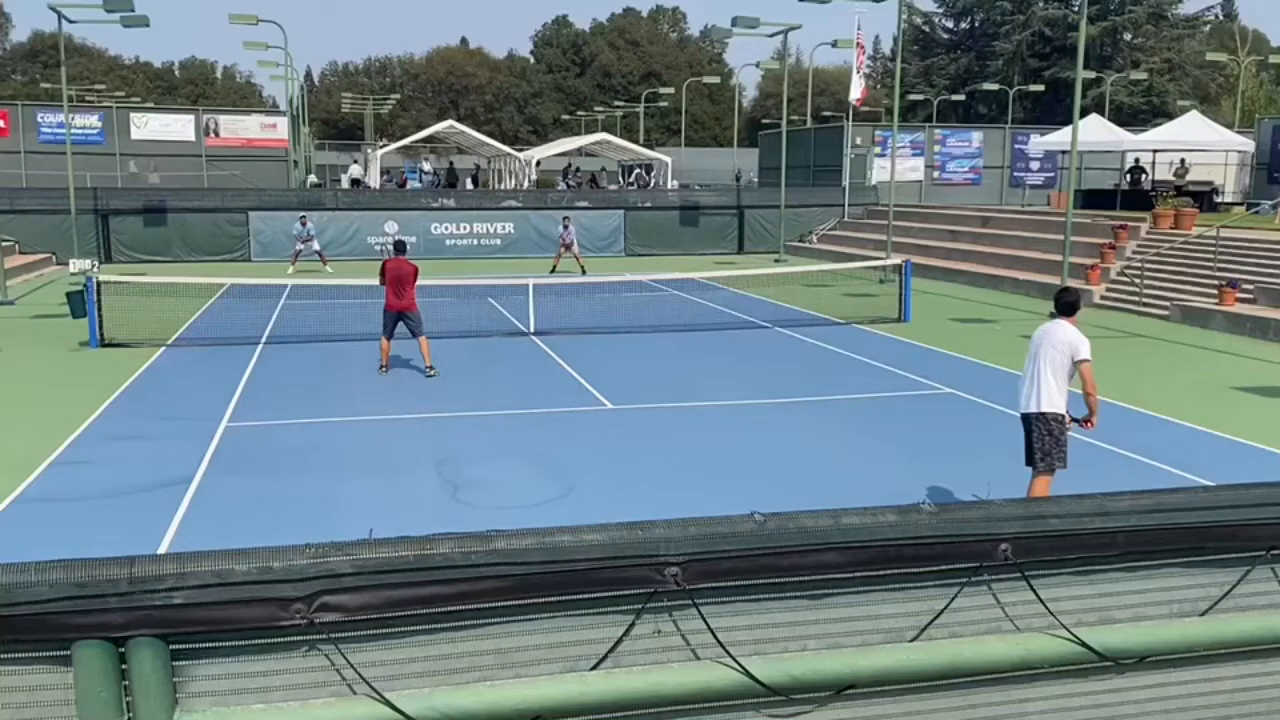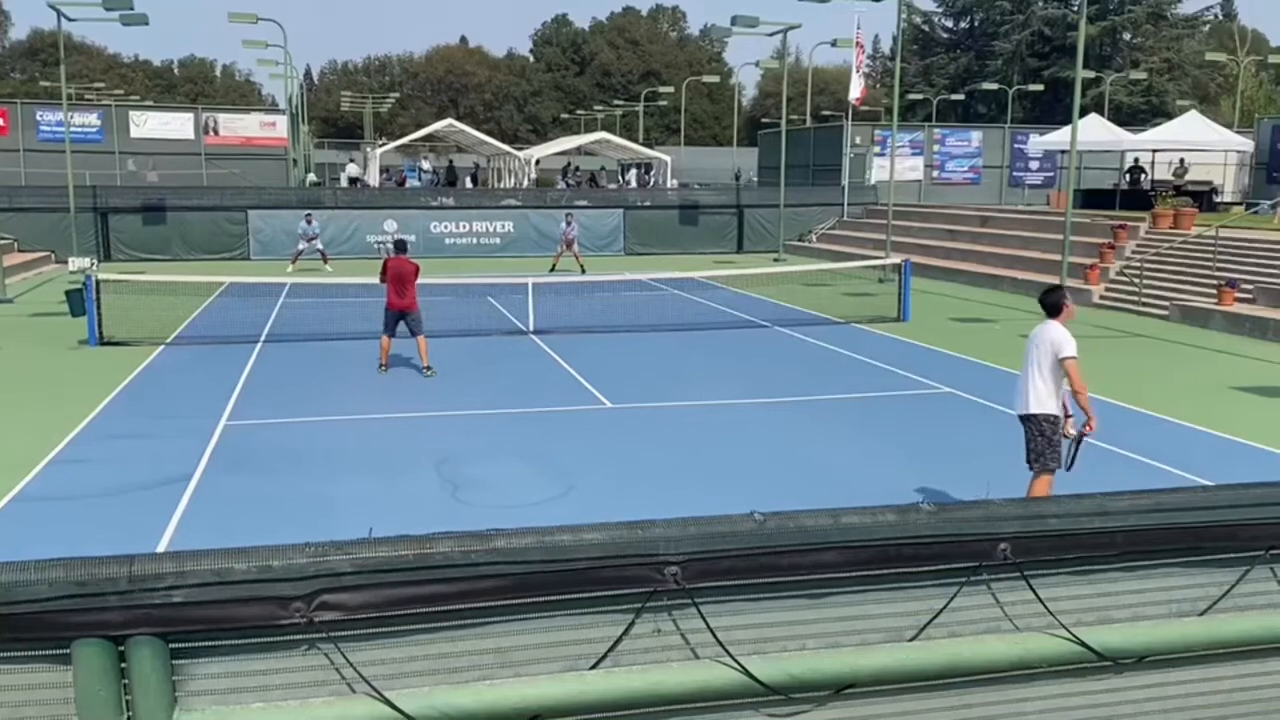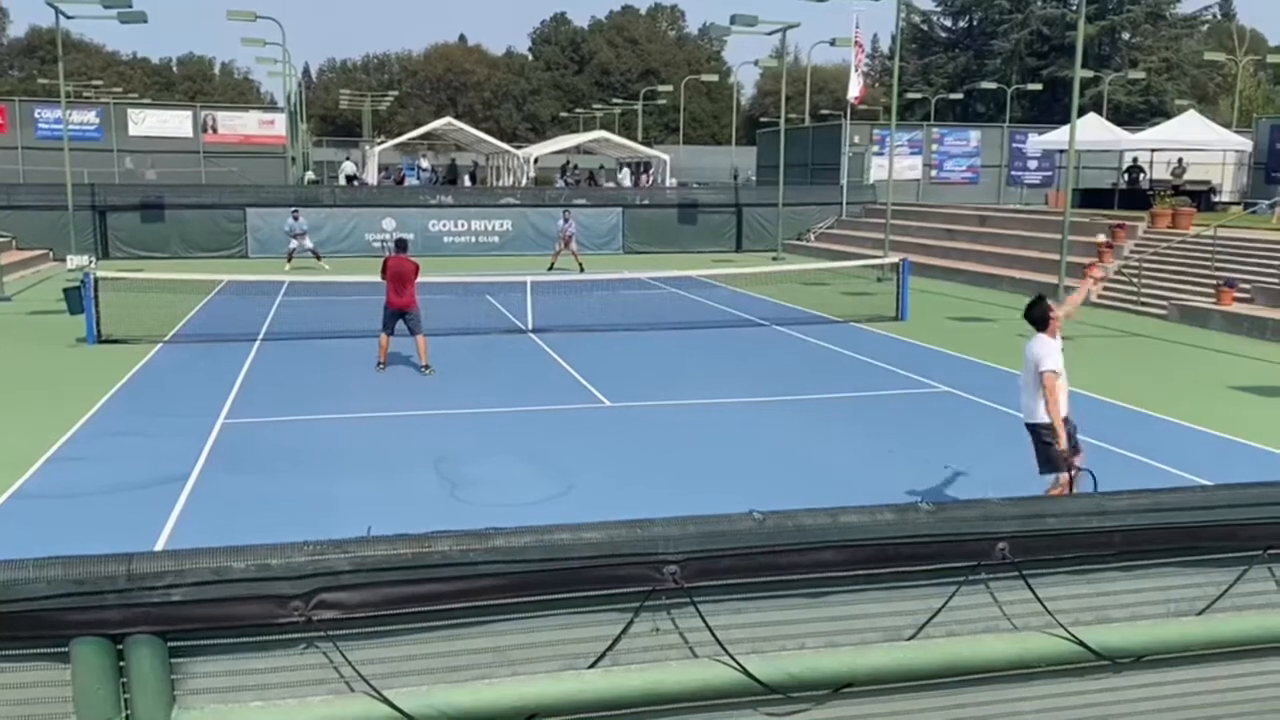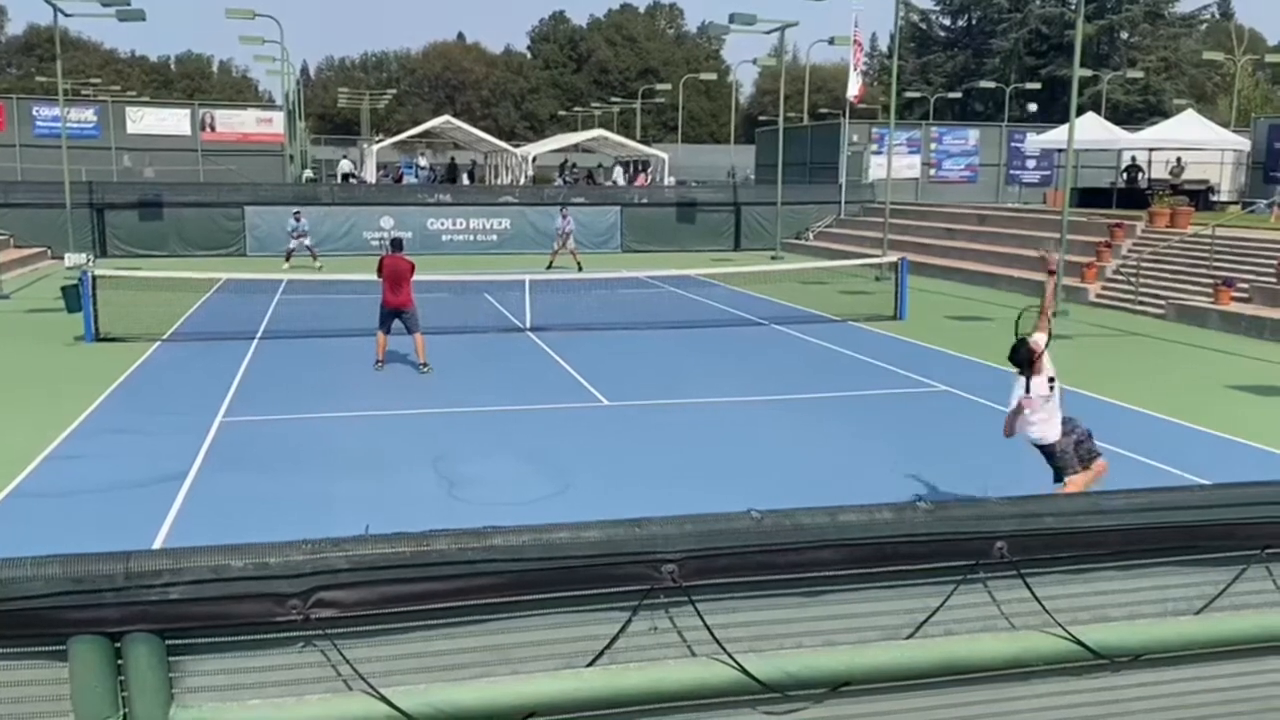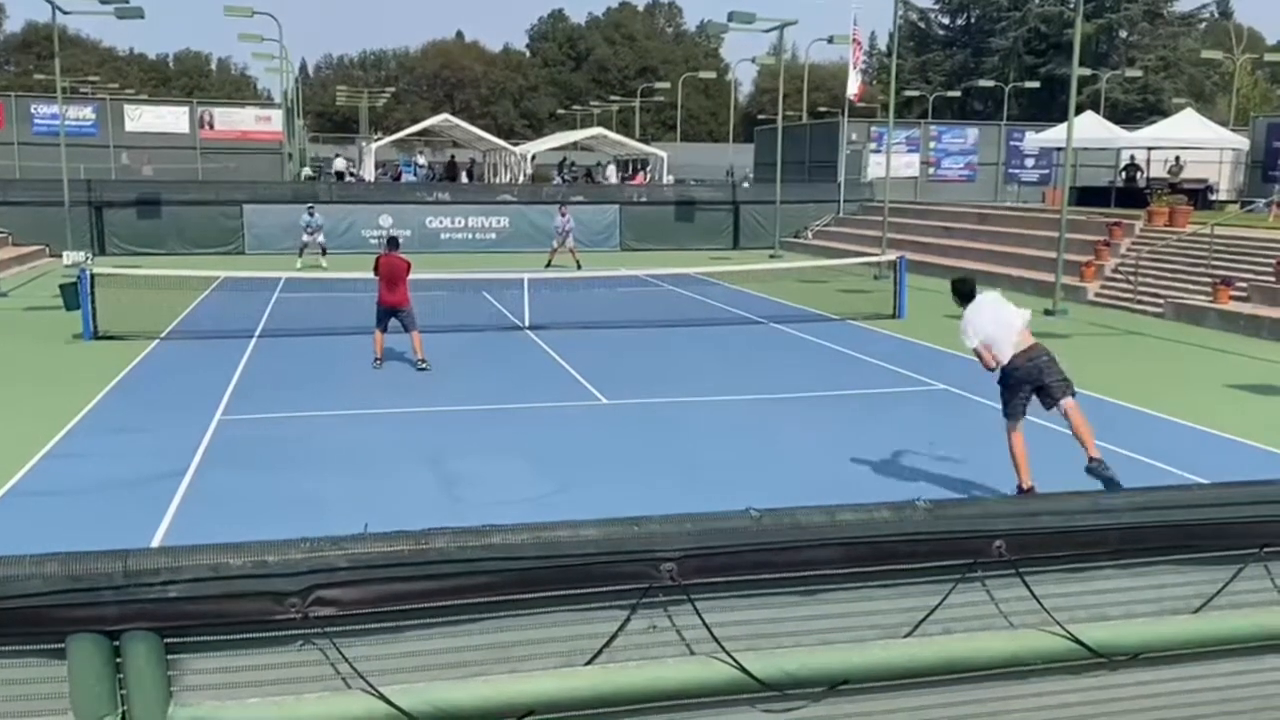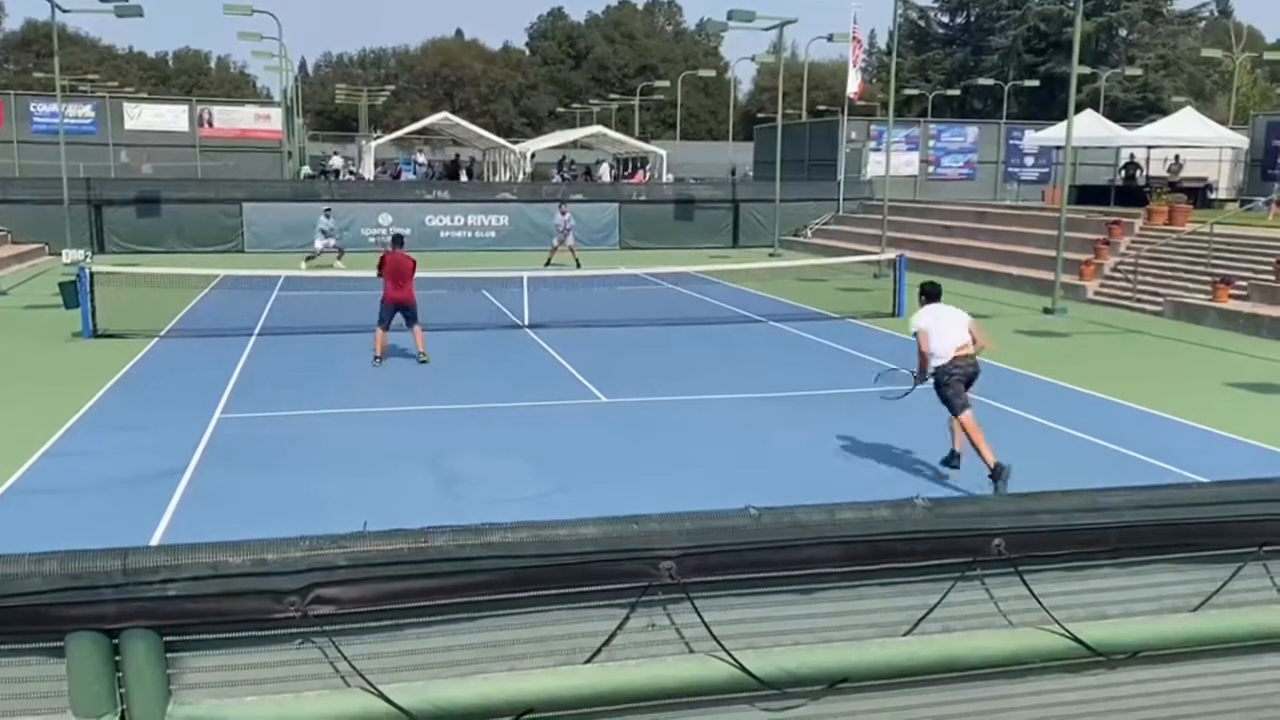
dt=0.4s
person 1, frame 1
left shoulder: (1042, 330)
right shoulder: (1077, 340)
right elbow: (1089, 389)
left wrist: (1063, 412)
right wrist: (1092, 414)
left hip: (1028, 407)
right hip: (1048, 410)
left knee: (1042, 468)
right knee: (1044, 471)
person 1, frame 2
left shoulder: (1041, 330)
right shoulder: (1063, 338)
right elbow: (1077, 387)
left wrist: (1068, 415)
right wrist: (1091, 416)
left hip: (1031, 407)
right hip: (1042, 411)
left knee: (1048, 467)
right knee: (1045, 471)
person 1, frame 3
left shoulder: (1046, 335)
right shoulder: (1046, 349)
left elbow: (1068, 307)
right elbow: (1050, 394)
left wrist: (1091, 281)
right wrist: (1061, 435)
left hip: (1054, 418)
right hip: (1045, 423)
left knee: (1075, 462)
right knee: (1064, 478)
person 1, frame 4
left shoulder: (1037, 347)
right shoulder: (1024, 390)
left elbow: (1045, 313)
right elbow: (1008, 432)
left wrist: (1052, 275)
right wrist: (1017, 411)
left hip: (1066, 427)
right hip: (1051, 438)
left knee: (1099, 466)
right knee: (1075, 483)
person 1, frame 5
left shoulder: (967, 324)
right shoulder: (991, 298)
left elbow: (990, 364)
left wrist: (991, 359)
left hip: (1015, 369)
right hip: (1039, 356)
left knee: (1013, 429)
right knee: (1070, 408)
left ankle: (1026, 488)
right ankle: (1095, 461)
person 1, frame 6
left shoulder: (919, 318)
right shoulder: (958, 312)
left elbow: (924, 349)
right elbow: (981, 343)
left wrist: (922, 372)
left hip: (947, 370)
right hip: (972, 364)
left knee: (966, 422)
right knee: (958, 414)
left ankle: (996, 468)
right ankle: (955, 453)
